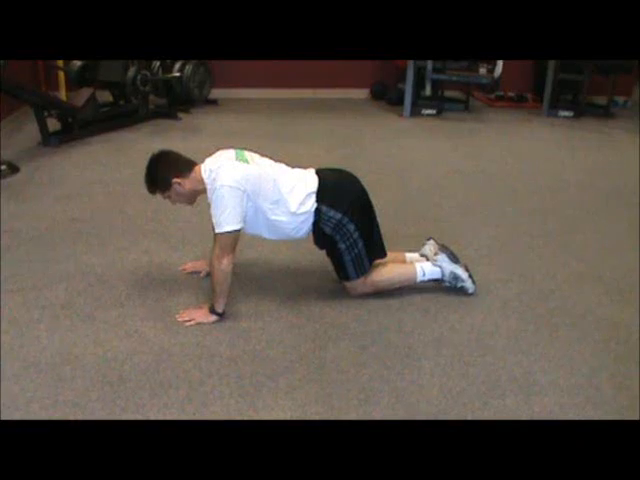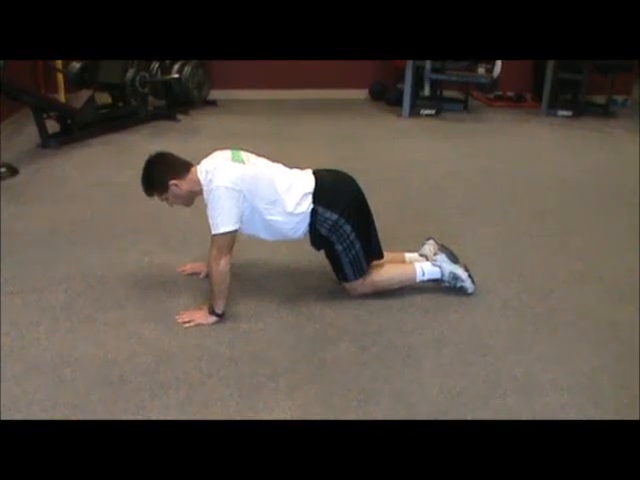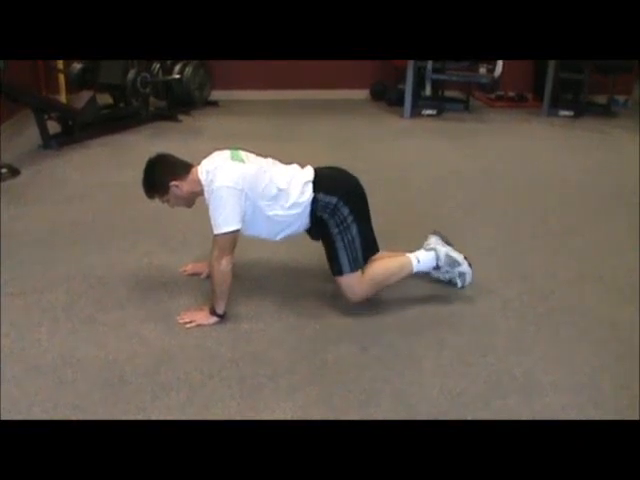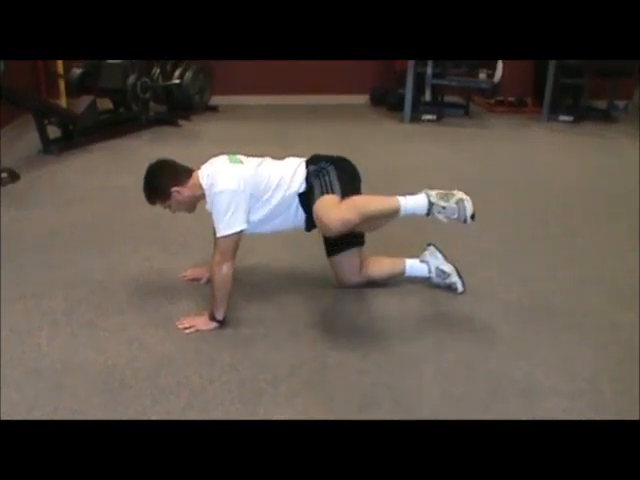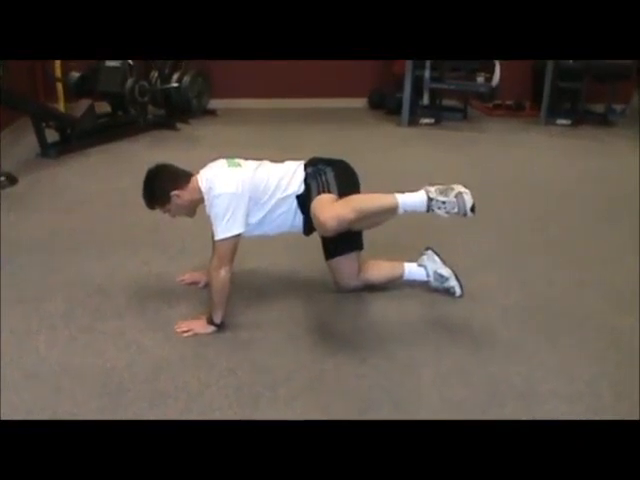
dt=0.4s
person 1, frame 1
left shoulder: (223, 185)
right shoulder: (216, 164)
left elbow: (225, 254)
left wrist: (215, 310)
right wrist: (211, 264)
left hip: (333, 207)
right hip: (328, 191)
left knee: (359, 284)
right knee: (360, 266)
left ankle: (436, 269)
right ankle: (426, 255)
person 1, frame 2
left shoulder: (219, 186)
right shoulder: (213, 165)
left elbow: (222, 255)
left wrist: (215, 311)
right wrist: (210, 264)
left hip: (329, 208)
right hip: (325, 191)
left knee: (358, 284)
right knee: (356, 266)
left ankle: (435, 269)
right ankle: (425, 255)
person 1, frame 3
left shoulder: (221, 186)
right shoulder: (213, 166)
left elbow: (225, 255)
left wrist: (216, 311)
right wrist: (212, 265)
left hip: (329, 198)
right hip: (321, 191)
left knee: (356, 289)
right knee: (356, 264)
left ankle: (432, 256)
right ankle: (428, 255)
person 1, frame 4
left shoulder: (223, 188)
right shoulder: (211, 173)
left elbow: (226, 259)
right elbow: (223, 240)
left wrist: (216, 317)
right wrist: (211, 270)
left hip: (325, 174)
right hip: (316, 182)
left knee: (334, 224)
right knee: (350, 276)
left ankle: (425, 202)
right ankle: (427, 265)
person 1, frame 5
left shoulder: (222, 192)
right shoulder: (210, 177)
left elbow: (224, 263)
left wrist: (214, 320)
right wrist: (209, 274)
left hip: (324, 176)
right hip: (315, 186)
left knee: (329, 220)
right knee: (349, 280)
left ankle: (425, 198)
right ankle: (425, 269)
